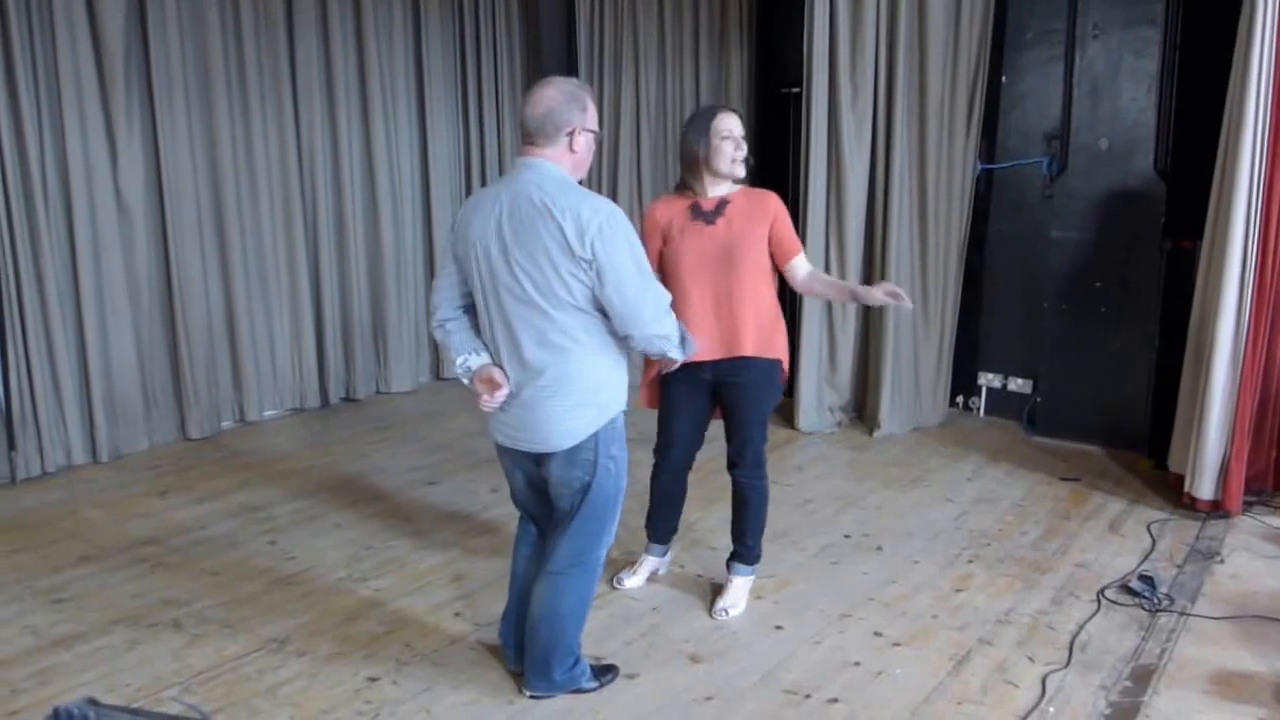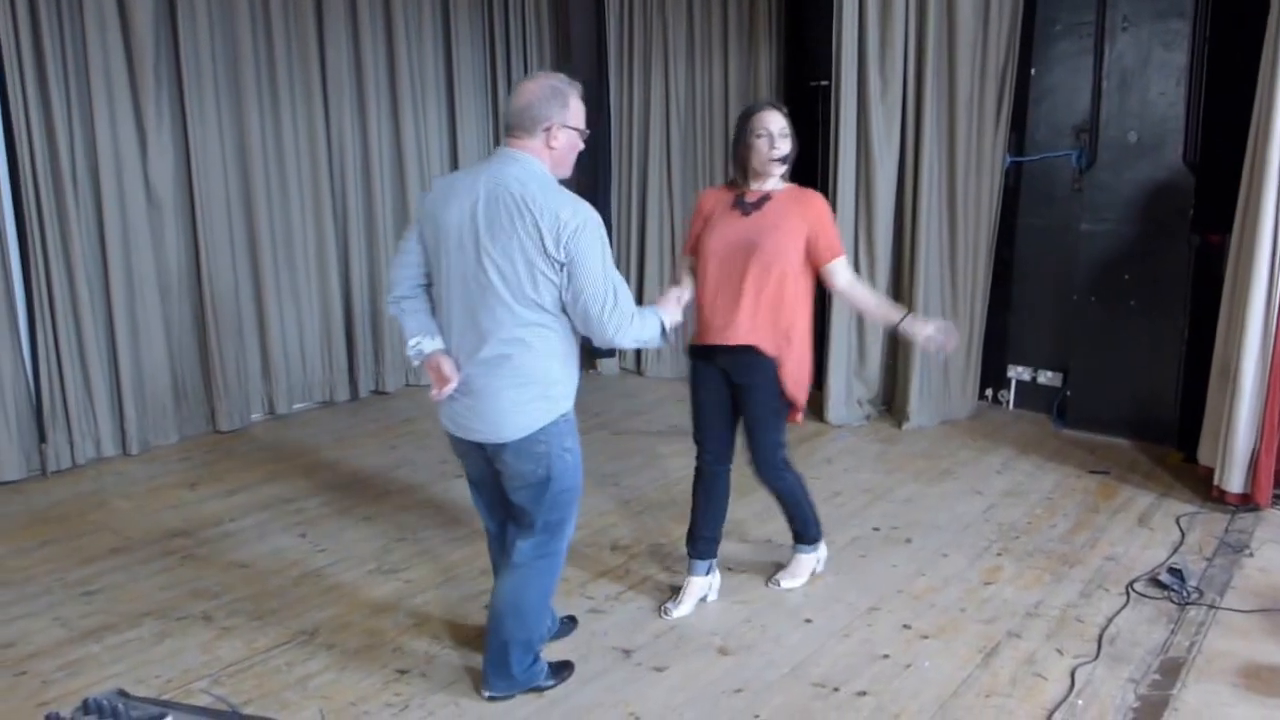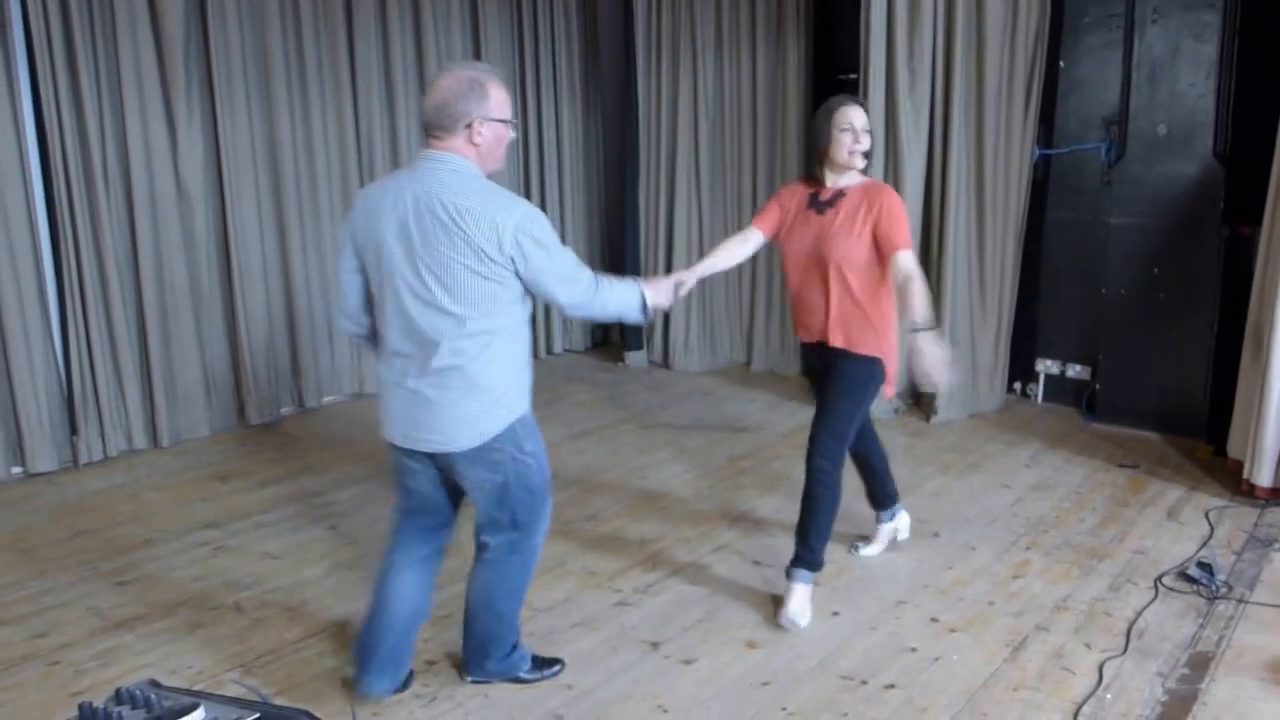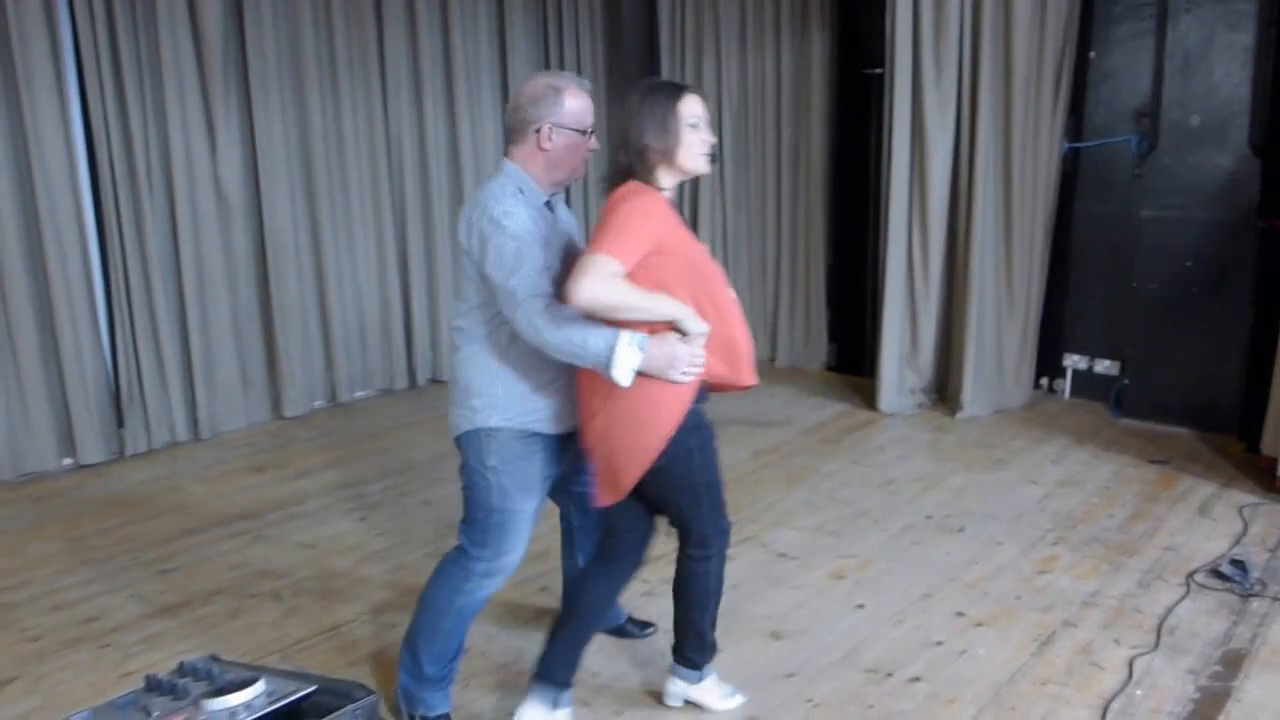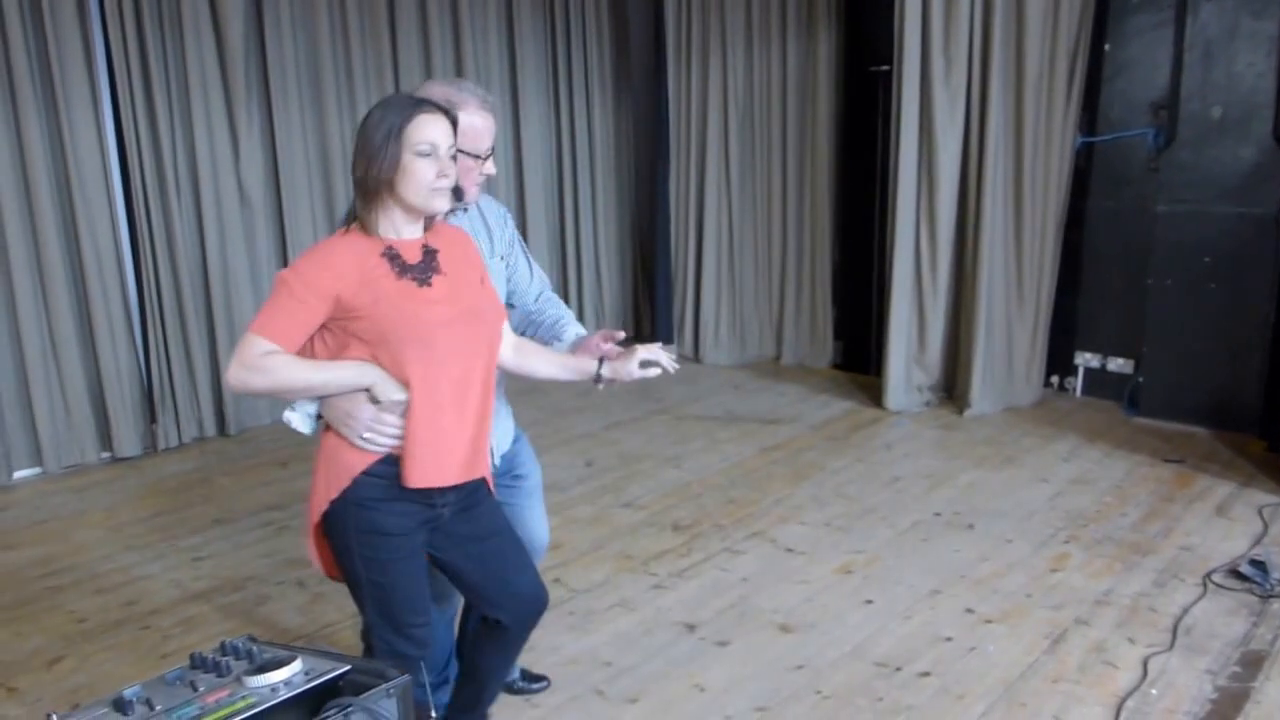
dt=1s
person 1, frame 1
left shoulder: (474, 211)
right shoulder: (593, 215)
left elbow: (446, 312)
right elbow: (647, 322)
left wrist: (478, 365)
right wrist: (679, 345)
left hip: (511, 417)
right hip: (581, 417)
left knee: (537, 526)
right knee: (577, 545)
left ankle: (518, 643)
right ankle: (552, 670)
person 1, frame 2
left shoulder: (443, 193)
right shoulder: (566, 214)
left elbow: (403, 289)
right elbow: (606, 324)
left wrist: (431, 351)
right wrist: (661, 318)
left hip: (462, 408)
right hip: (531, 411)
left knee: (502, 523)
right knee: (540, 536)
left ankle: (526, 623)
right ankle: (511, 669)
person 1, frame 3
left shoulder: (371, 203)
right shoulder: (503, 213)
left elbow: (356, 316)
right elbow: (578, 293)
right wrist: (645, 296)
left hip: (408, 412)
right hip: (485, 412)
left knee: (420, 530)
right knee: (516, 529)
left ankle: (381, 664)
right ankle: (491, 656)
person 1, frame 4
left shoulder: (550, 206)
right shoulder: (502, 211)
right elbow: (537, 320)
right wrist: (638, 351)
left hip: (560, 408)
right hip: (507, 416)
left knee: (596, 511)
right knee: (491, 552)
left ankle: (595, 609)
person 1, frame 5
left shoulder: (491, 217)
left elbow: (532, 302)
left wrist: (578, 343)
right wrist: (333, 402)
left hip: (497, 431)
left knee: (526, 542)
right knee: (439, 580)
right ankle: (433, 698)
person 2, frame 1
left shoulder: (765, 206)
right shoulder: (663, 213)
left elbow: (804, 278)
left wrist: (858, 292)
left hip: (751, 360)
right hip: (686, 363)
left knee: (747, 467)
right knee: (670, 460)
left ankle: (742, 571)
right ankle: (657, 549)
person 2, frame 2
left shoulder: (807, 205)
right shoulder: (711, 202)
left elbow: (844, 280)
right elbow: (692, 273)
left wrist: (904, 321)
left hip: (767, 353)
right hip: (711, 352)
left knee: (767, 459)
right knee: (709, 460)
left ankle: (810, 546)
right ankle: (700, 573)
person 2, frame 3
left shoulder: (881, 201)
right shoulder: (792, 198)
left elbow: (905, 272)
right elbow: (746, 241)
left wrist: (923, 331)
right wrist: (694, 273)
left hip: (861, 348)
right hip: (819, 345)
left knee: (822, 457)
right knee: (854, 433)
left ankle: (802, 578)
right ankle: (893, 516)
person 2, frame 4
left shoulder: (650, 207)
right shoulder: (639, 208)
right elbow: (588, 290)
left wrist: (698, 300)
right wrist: (682, 309)
left hip: (631, 409)
right hip: (655, 411)
left knee: (617, 552)
right knee: (706, 536)
person 2, frame 5
left shoulder: (459, 247)
right shoulder: (331, 262)
left elbow: (503, 346)
right elbow: (245, 369)
left wrist: (603, 368)
right wrist: (365, 373)
left hip: (457, 482)
right hip: (374, 489)
left knee: (519, 601)
right knee: (402, 648)
